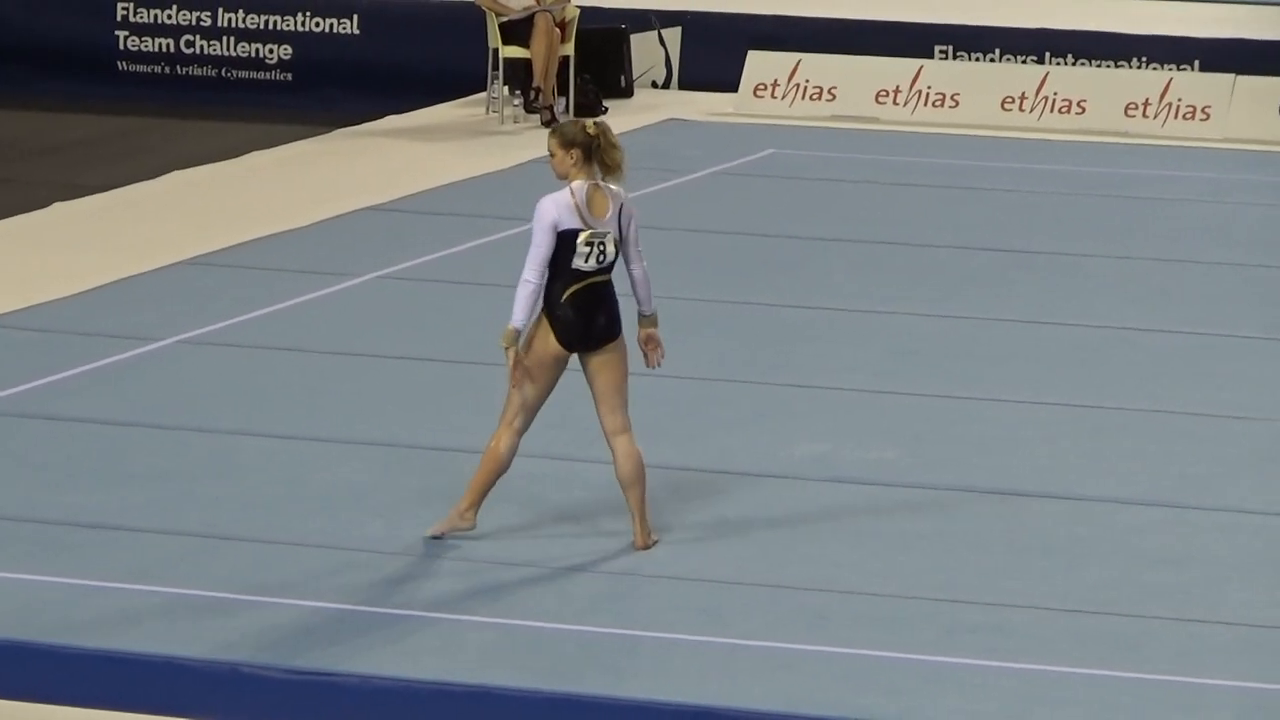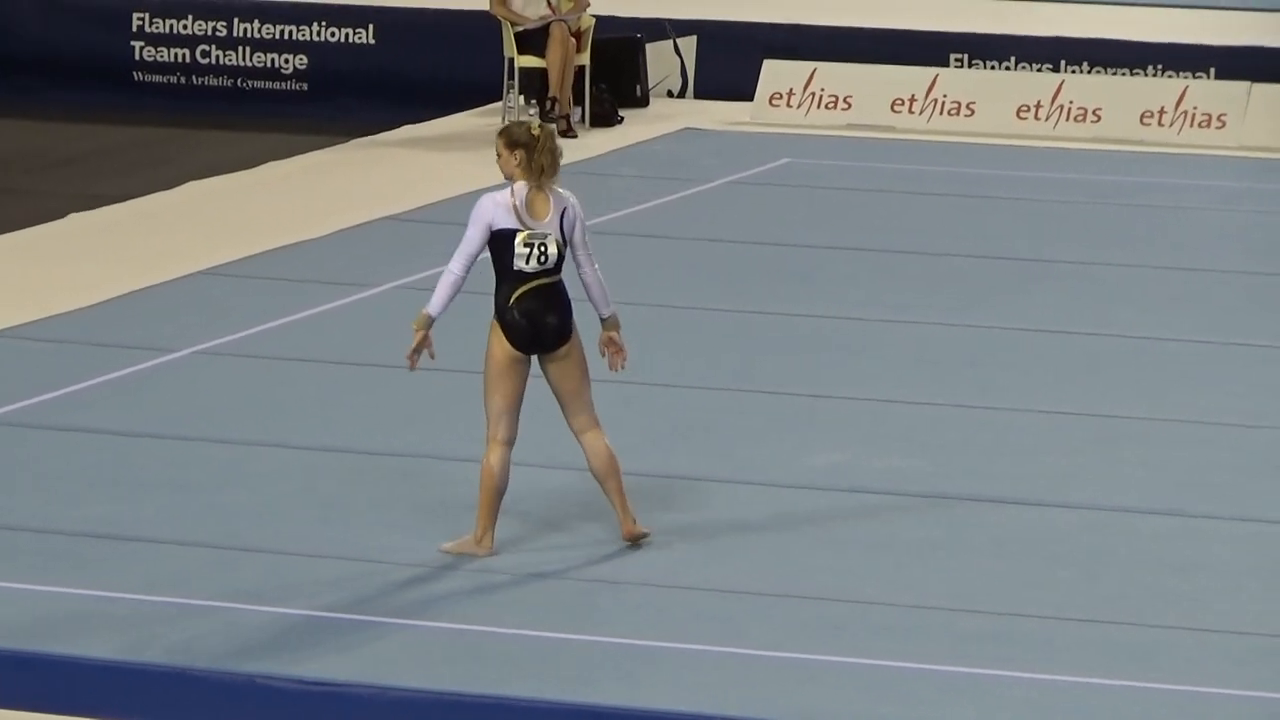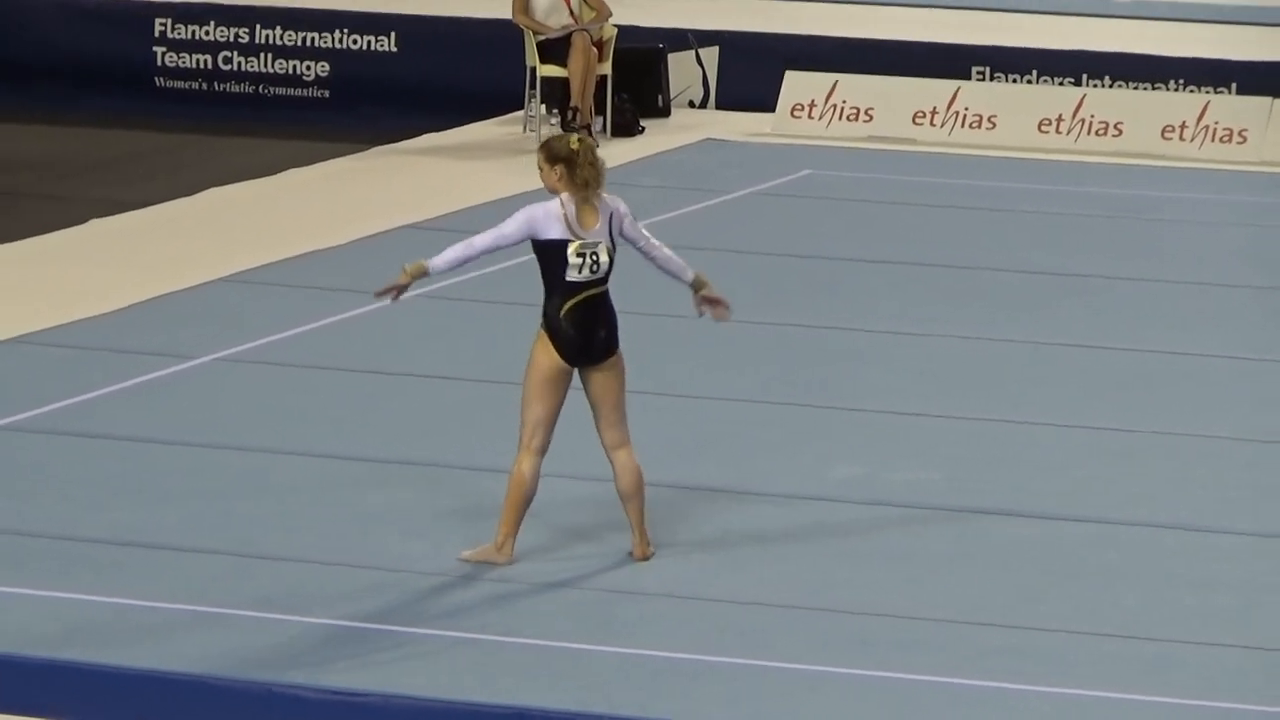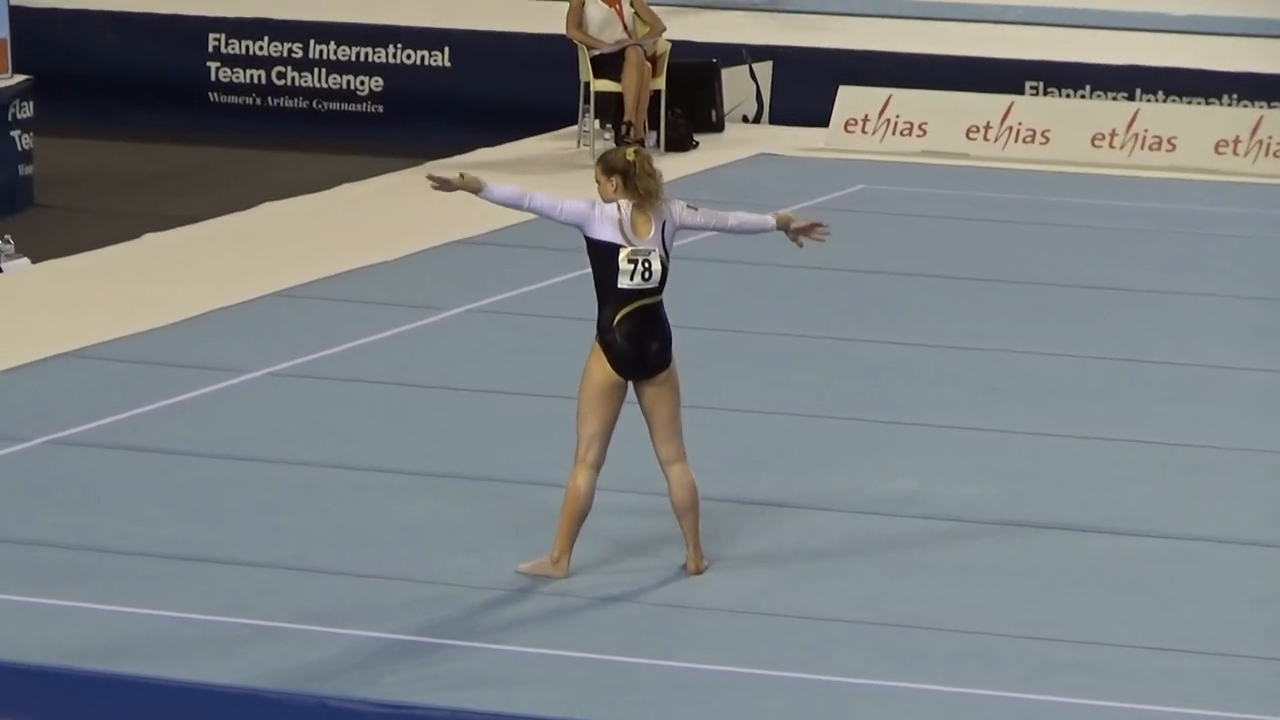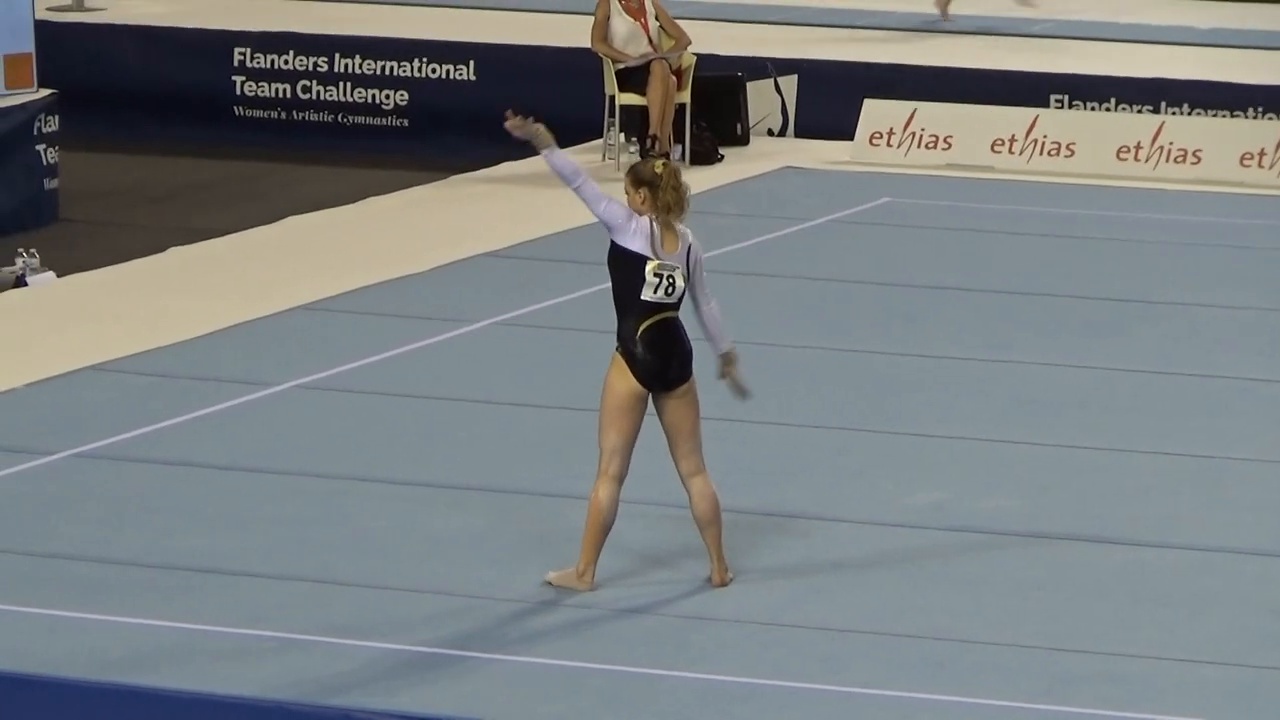
dt=0.4s
person 1, frame 1
left shoulder: (551, 206)
right shoulder: (619, 201)
left elbow: (533, 276)
right elbow: (636, 265)
left wrist: (514, 337)
right wrist: (648, 320)
left hip: (562, 319)
right hip: (603, 319)
left knee: (512, 425)
right knee: (619, 430)
left ankle: (465, 514)
right ankle: (642, 529)
person 1, frame 2
left shoulder: (493, 204)
right shoulder: (566, 202)
left elbow: (459, 266)
right elbow: (588, 269)
left wrist: (425, 321)
right wrist: (609, 324)
left hip: (514, 322)
right hip: (556, 318)
left knee: (500, 439)
right knee: (587, 427)
left ankle: (482, 537)
right ankle: (628, 522)
person 1, frame 3
left shoulder: (541, 215)
right shoulder: (611, 208)
left elbow: (479, 243)
right elbow: (653, 247)
left wrist: (422, 270)
right wrist: (696, 283)
left hip: (560, 333)
right hip: (603, 330)
left knee: (532, 446)
right knee: (619, 443)
left ankle: (503, 544)
right ankle: (640, 541)
person 1, frame 4
left shoulder: (597, 215)
right shoulder: (667, 215)
left elbow: (531, 201)
right elbow: (725, 220)
left wrist: (472, 184)
right wrist: (783, 224)
left hip: (614, 345)
right hip: (656, 343)
left knee: (587, 460)
right knee: (674, 458)
left ankle: (558, 558)
right ankle: (695, 555)
person 1, frame 5
left shoulder: (633, 227)
right shoulder: (687, 240)
left elbow: (584, 185)
right elbow: (706, 306)
left wrist: (542, 141)
right wrist: (727, 356)
left hip: (637, 358)
right hip: (676, 357)
left knee: (611, 474)
right knee: (693, 470)
left ankle: (583, 572)
right ankle: (718, 568)
